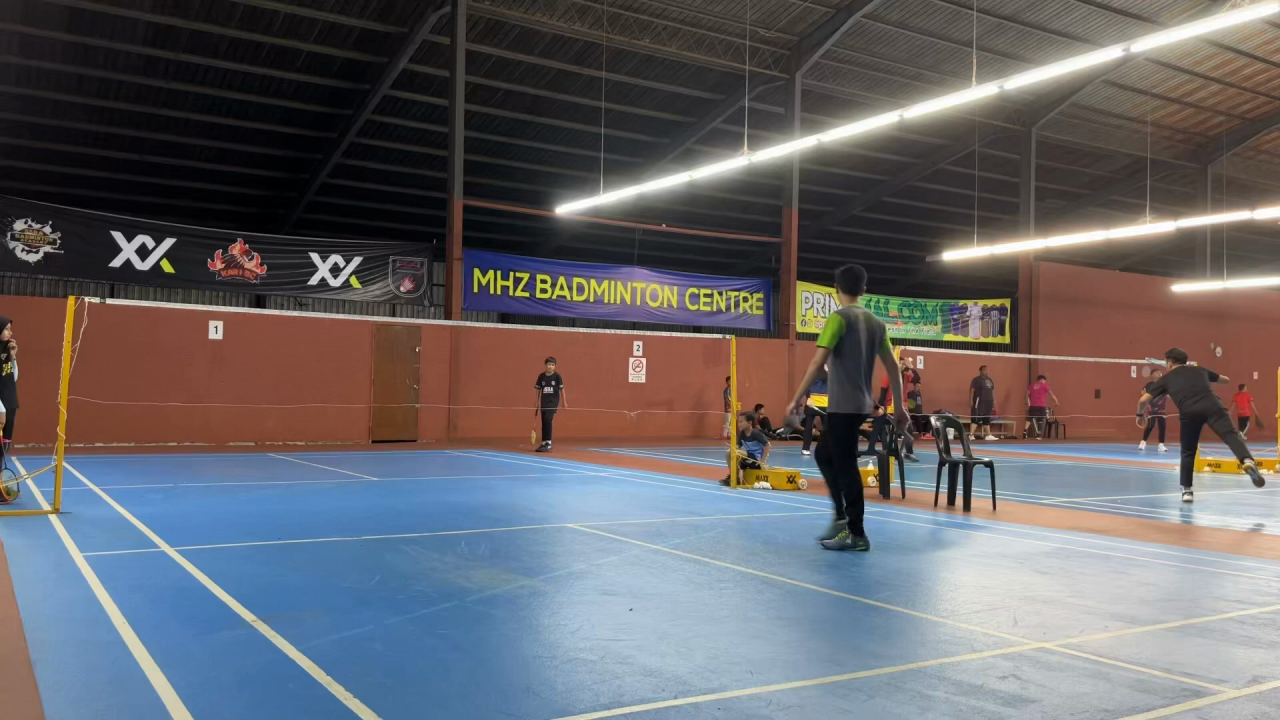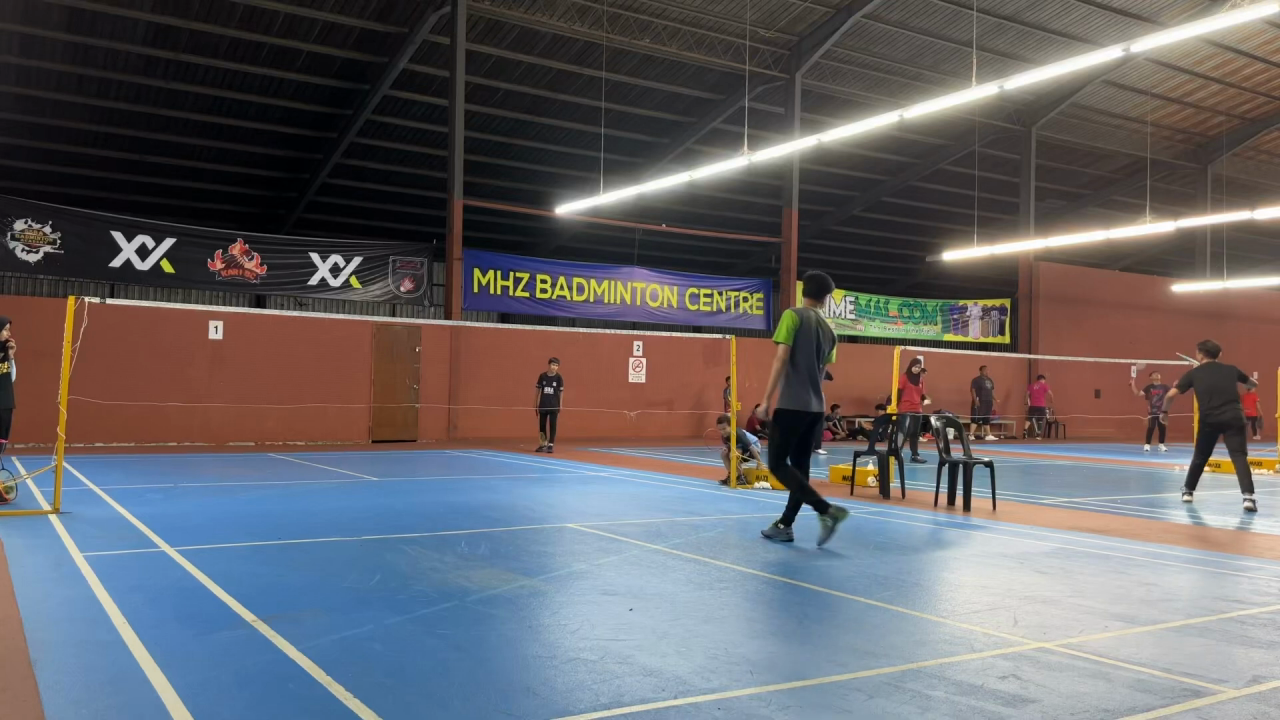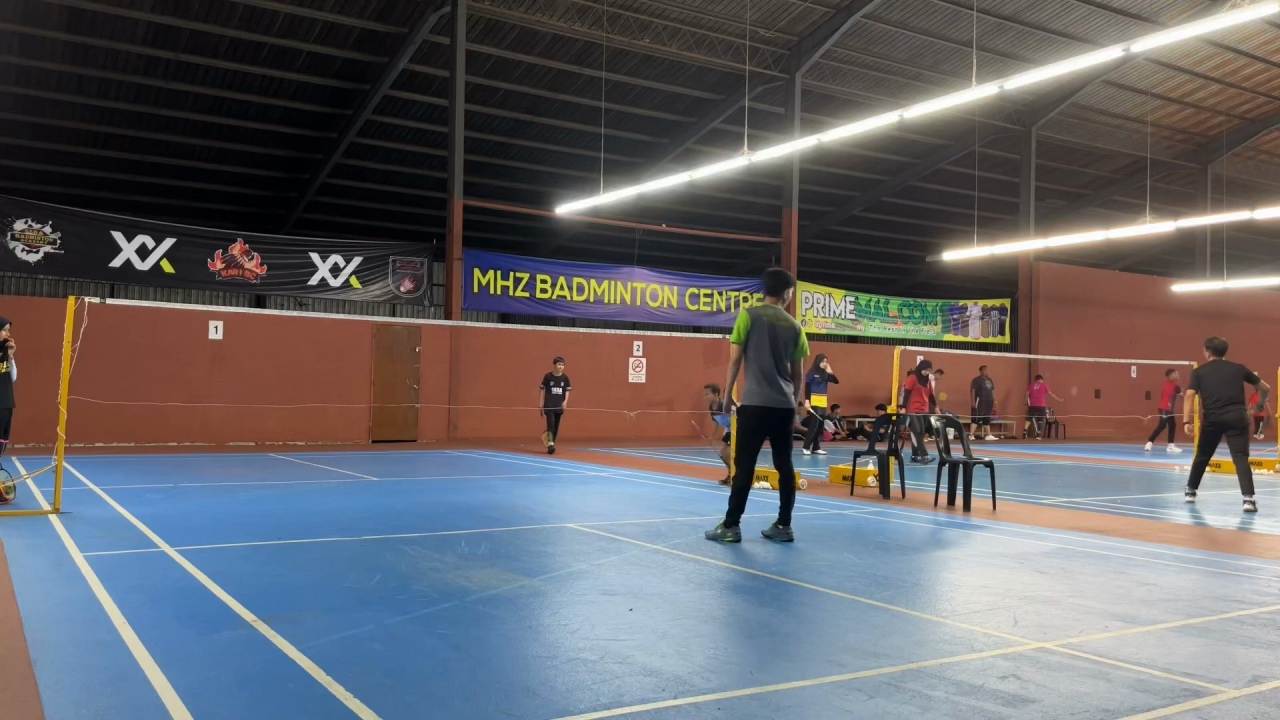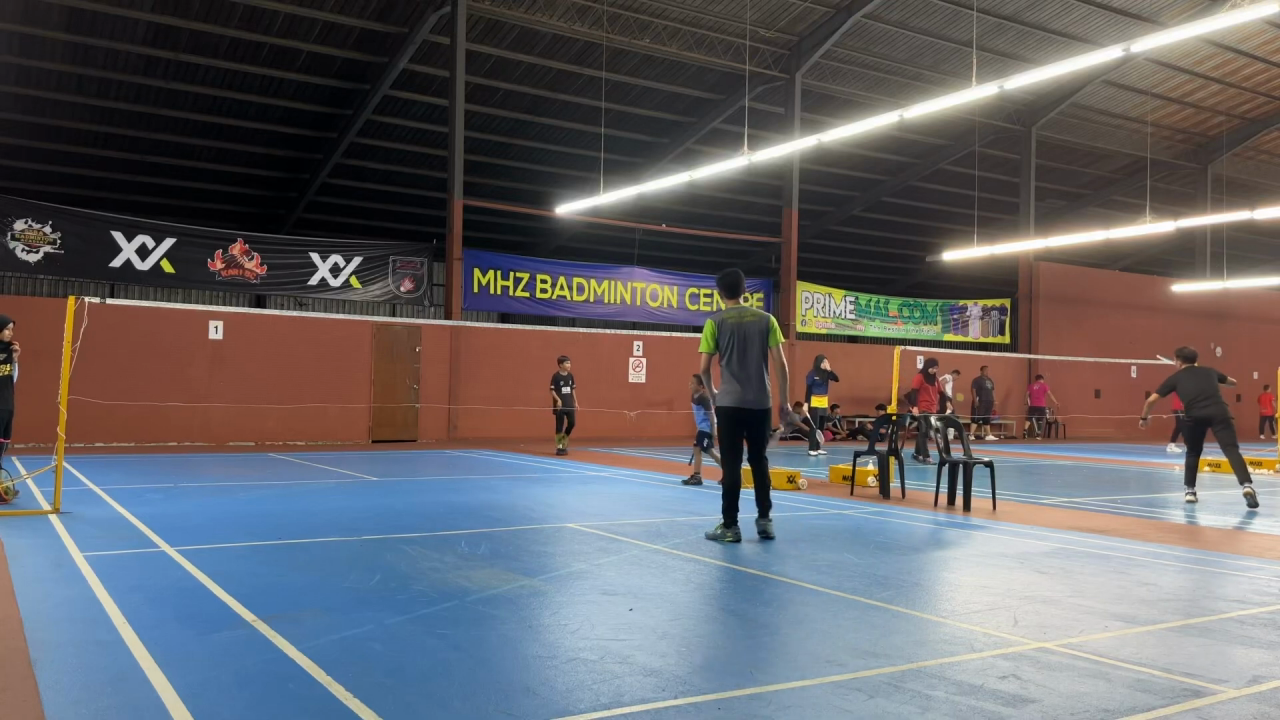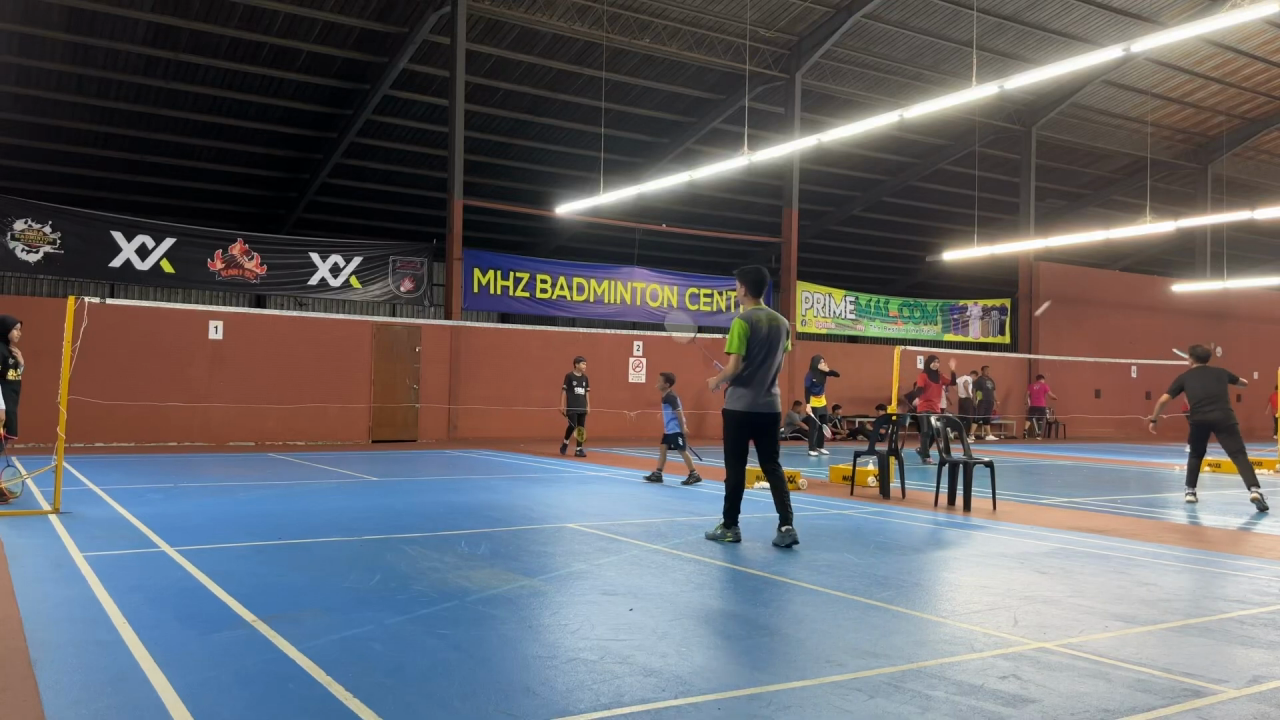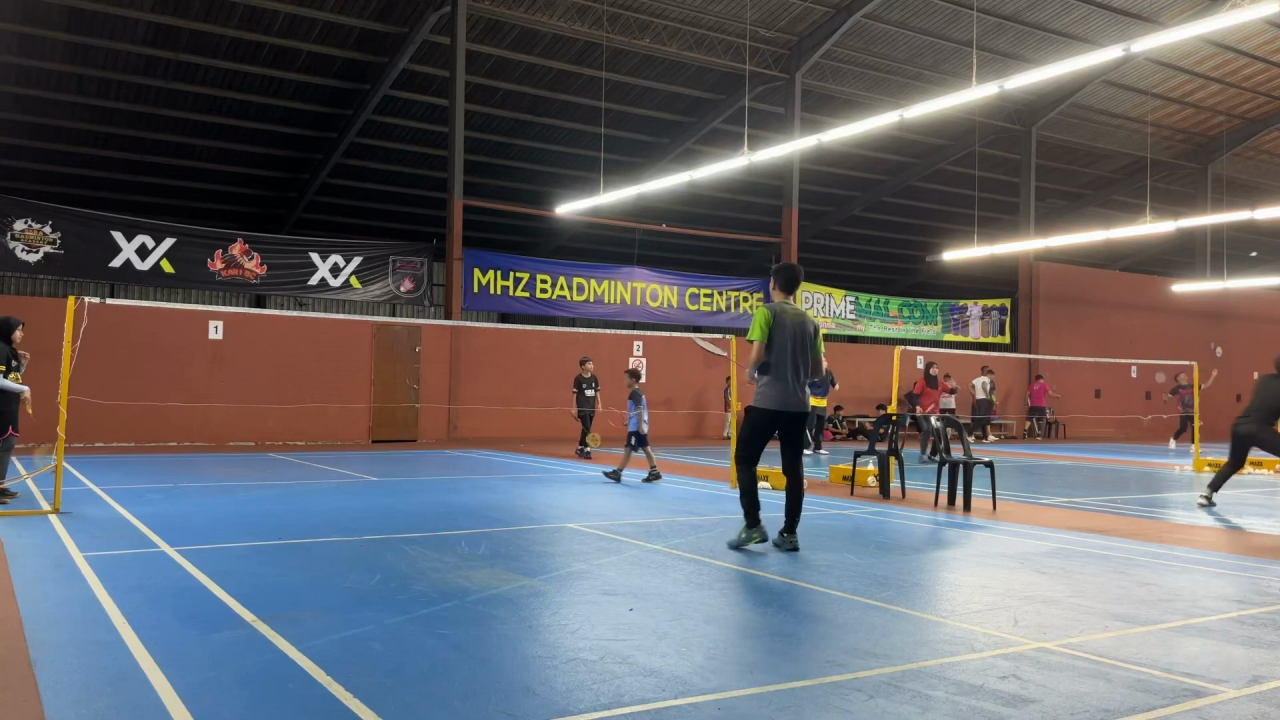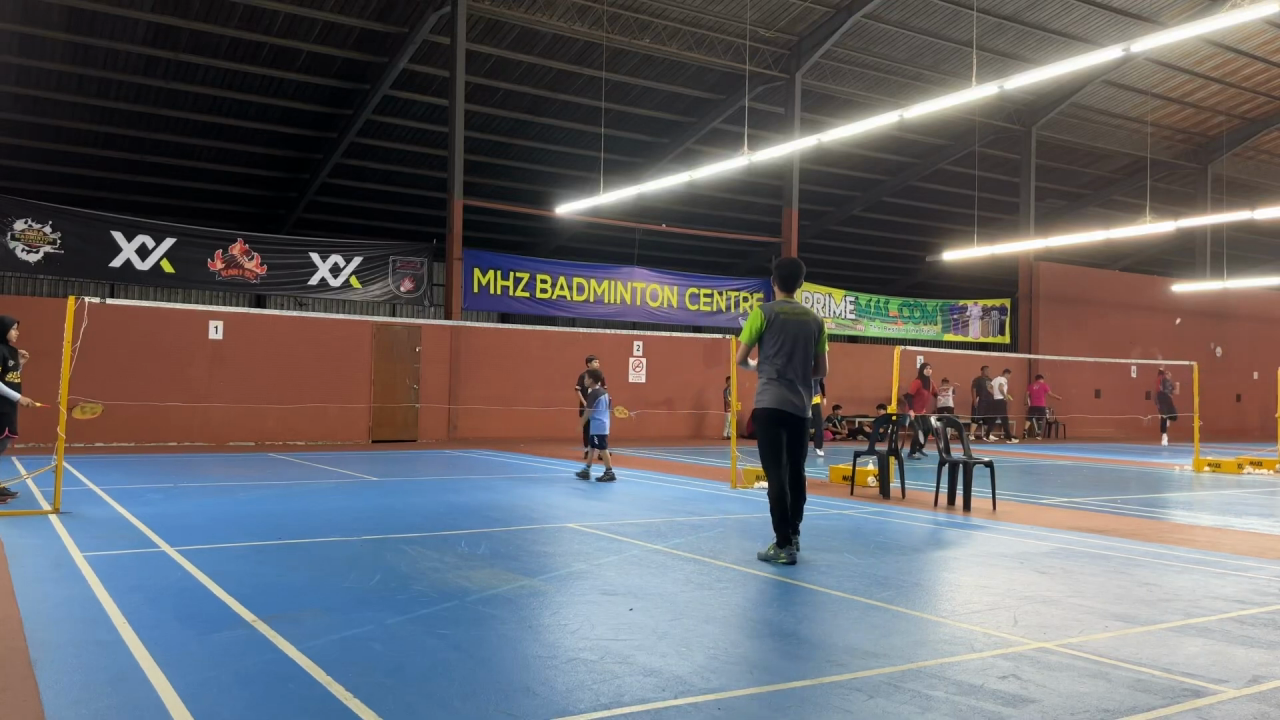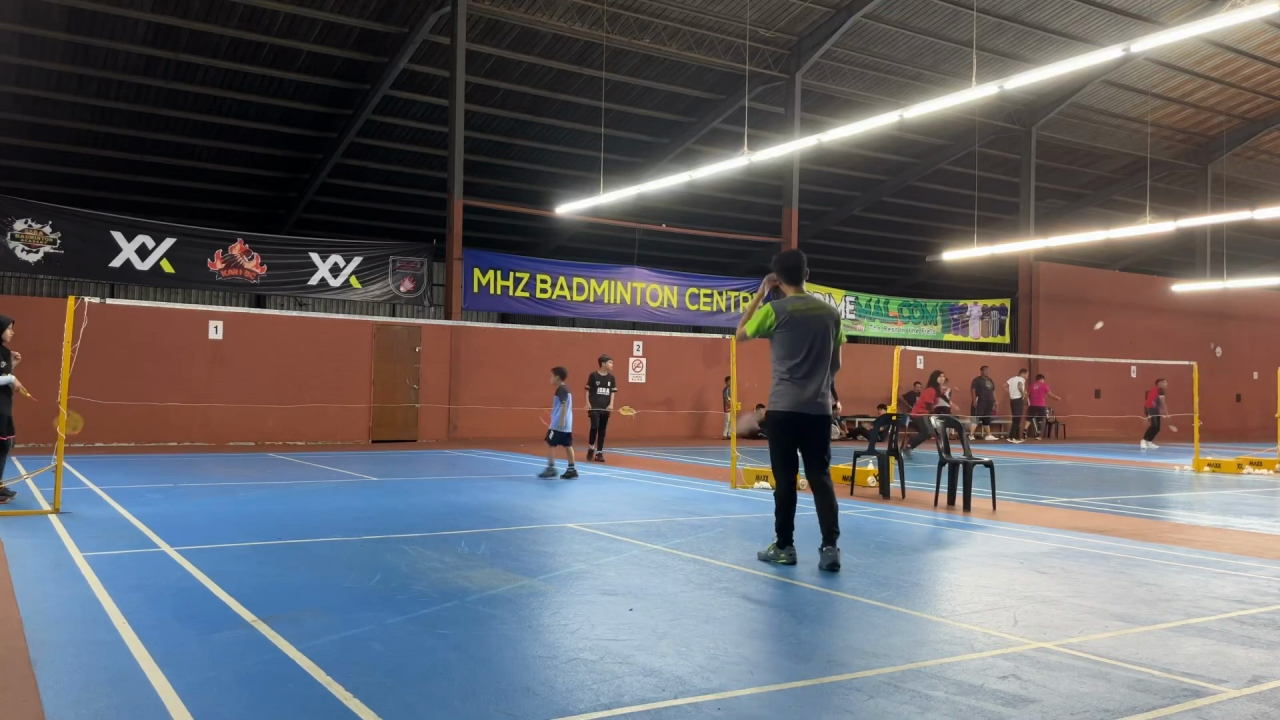
dt=0.5s
person 1, frame 1
left shoulder: (839, 318)
right shoulder: (876, 323)
left elbow: (818, 362)
right elbow: (892, 367)
left wrist: (797, 398)
right wrist: (899, 407)
left hip: (842, 407)
right hip: (860, 405)
left knee: (846, 468)
right knee: (825, 457)
left ankle: (856, 534)
right ankle: (842, 517)
person 1, frame 2
left shoulder: (793, 316)
right shoulder: (828, 329)
left elbow: (781, 359)
left wrist: (767, 399)
left hip: (791, 405)
right hip: (816, 408)
left knee: (778, 464)
right knee: (800, 465)
left ankle: (827, 510)
right ankle: (784, 524)
person 1, frame 3
left shoulder: (749, 316)
right shoulder: (795, 326)
left elbow: (734, 360)
right elbow: (798, 373)
left wrist: (727, 393)
right wrist: (796, 402)
left hip: (755, 403)
right hip: (784, 405)
left knee: (745, 465)
right knee: (784, 466)
left ankle: (731, 525)
right ankle: (783, 525)
person 1, frame 4
left shoulder: (715, 322)
right shoulder: (766, 320)
left elbow: (704, 368)
right elbow: (780, 364)
left wrist: (713, 392)
right wrist: (784, 400)
left hip: (730, 403)
right hip: (761, 403)
left knee: (731, 465)
right knee: (759, 460)
left ankle: (730, 526)
right ankle: (764, 518)
person 1, frame 5
left shoulder: (743, 321)
right shoulder: (782, 323)
left elbow: (734, 368)
left wrist: (717, 382)
left hip: (741, 407)
right hip: (770, 407)
left knee: (736, 468)
right knee: (772, 466)
left ankle: (730, 527)
right ankle: (786, 527)
person 1, frame 6
left shoulder: (766, 312)
right shoulder: (809, 321)
left elbow: (756, 356)
right elbow: (818, 371)
left wrist: (751, 374)
left hip: (767, 403)
right hip: (799, 406)
left knee: (745, 462)
right knee: (793, 469)
left ankle: (753, 525)
right ankle: (789, 533)
person 1, frame 7
left shoulder: (763, 313)
right shoulder: (814, 320)
left elbow: (741, 359)
right elbow: (821, 370)
left hip: (770, 405)
right hip: (801, 407)
left knee: (776, 474)
right knee: (796, 472)
left ankle: (784, 545)
right ankle: (793, 532)
person 1, frame 8
left shoulder: (775, 310)
right shoulder: (830, 313)
left elbow: (741, 333)
right elbow: (836, 365)
left wrist: (759, 295)
left hip: (784, 407)
right hip: (819, 408)
left knee: (786, 478)
right knee: (820, 476)
left ankle: (784, 546)
right ankle: (830, 546)
